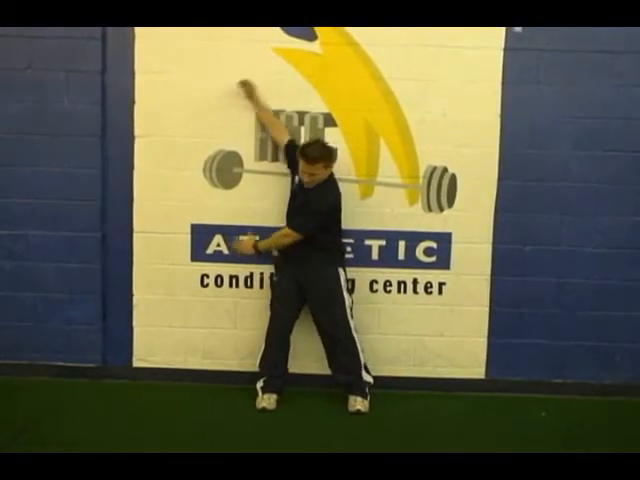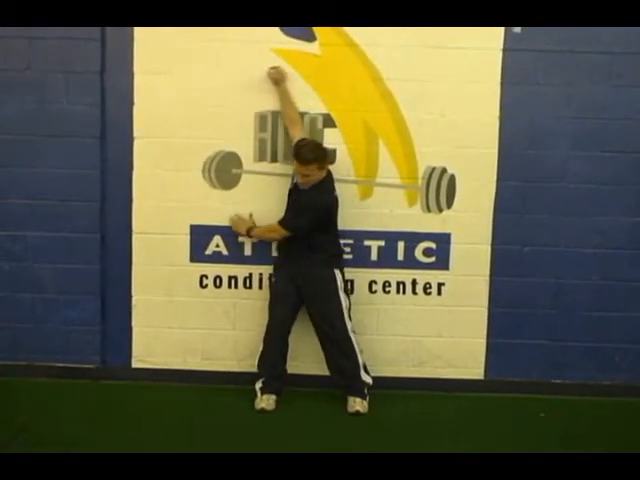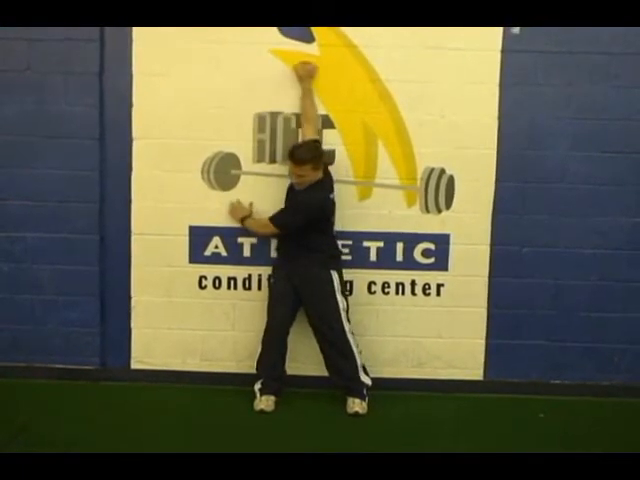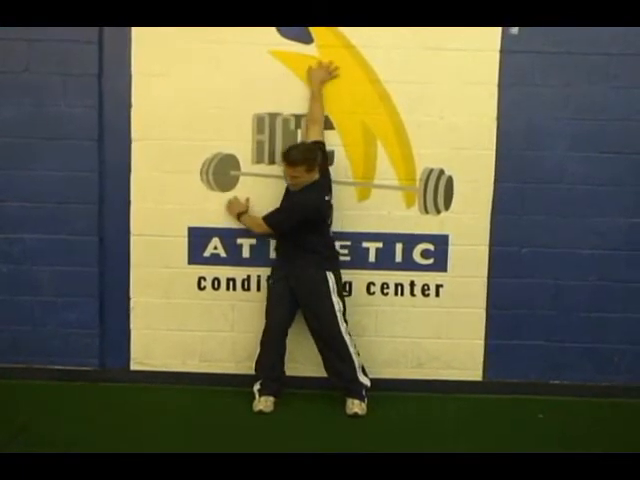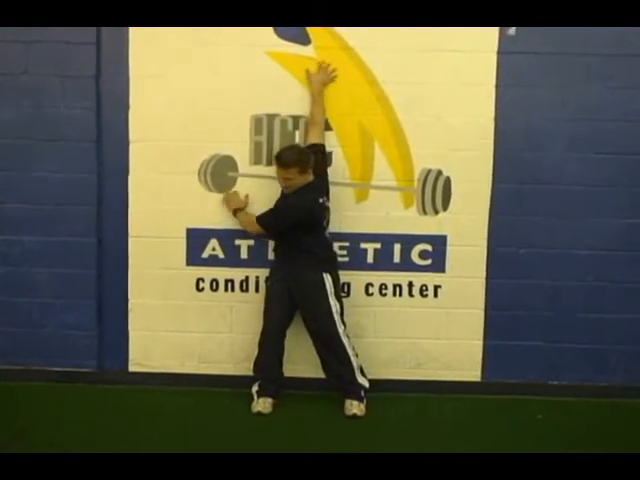
dt=0.2s
person 1, frame 1
left shoulder: (326, 198)
right shoulder: (301, 162)
left elbow: (289, 235)
right elbow: (279, 131)
left wrist: (256, 246)
right wrist: (254, 99)
left hip: (324, 269)
right hip: (290, 265)
left knee: (337, 329)
right knee: (278, 326)
left ankle: (358, 389)
right ankle: (269, 387)
person 1, frame 2
left shoulder: (320, 199)
right shoulder: (304, 163)
left elbow: (279, 231)
right elbow: (295, 124)
left wrist: (248, 229)
right wrist: (280, 87)
left hip: (322, 270)
right hip: (288, 265)
left knee: (336, 330)
right knee: (276, 327)
left ankle: (357, 389)
right ankle: (268, 388)
person 1, frame 3
left shoulder: (314, 200)
right shoulder: (309, 164)
left elbow: (269, 227)
right elbow: (310, 124)
left wrist: (244, 217)
right wrist: (305, 84)
left hip: (319, 271)
right hip: (287, 266)
left knee: (334, 331)
right knee: (275, 328)
left ankle: (357, 390)
right ankle: (267, 389)
person 1, frame 4
left shoulder: (306, 202)
right shoulder: (317, 165)
left elbow: (263, 226)
right elbow: (314, 125)
left wrist: (241, 213)
right wrist: (316, 86)
left hip: (317, 272)
right hip: (286, 267)
left knee: (332, 332)
right knee: (274, 329)
left ankle: (356, 391)
right ankle: (267, 390)
person 1, frame 5
left shoulder: (296, 205)
right shoulder: (316, 168)
left elbow: (256, 226)
right elbow: (316, 128)
left wrist: (237, 208)
right wrist: (316, 89)
left hip: (315, 274)
right hip: (284, 269)
left knee: (330, 333)
right knee: (272, 330)
left ankle: (355, 392)
right ankle: (265, 391)
